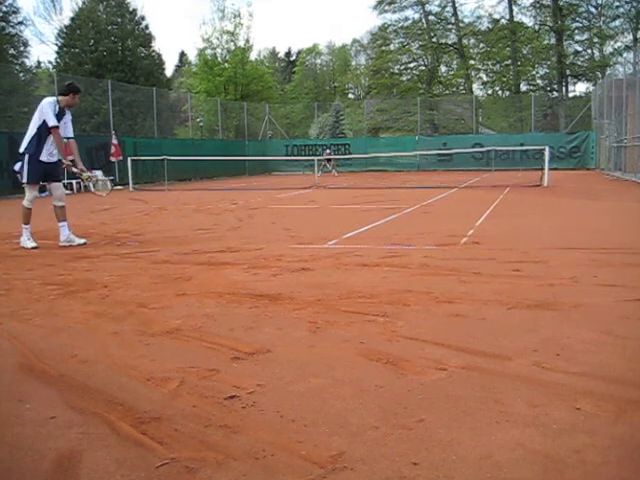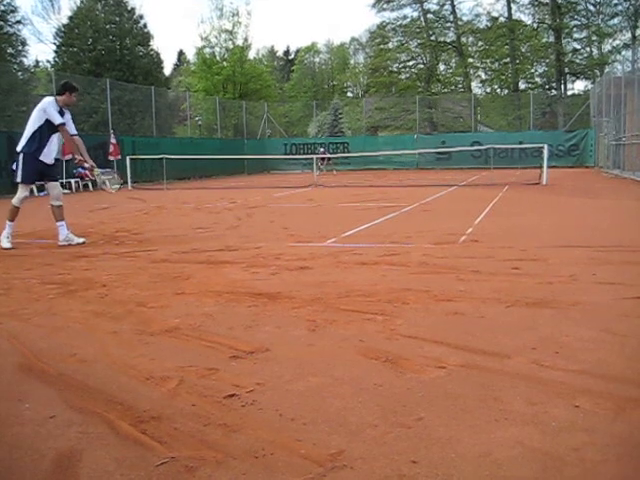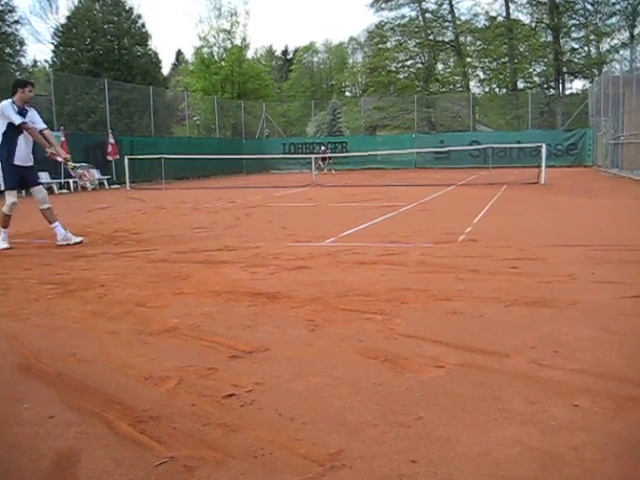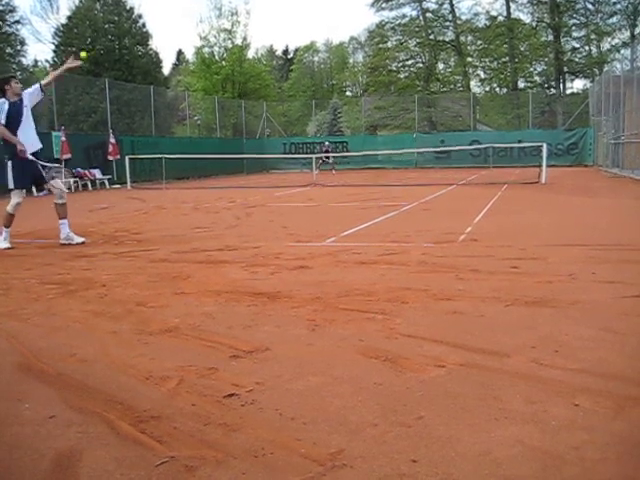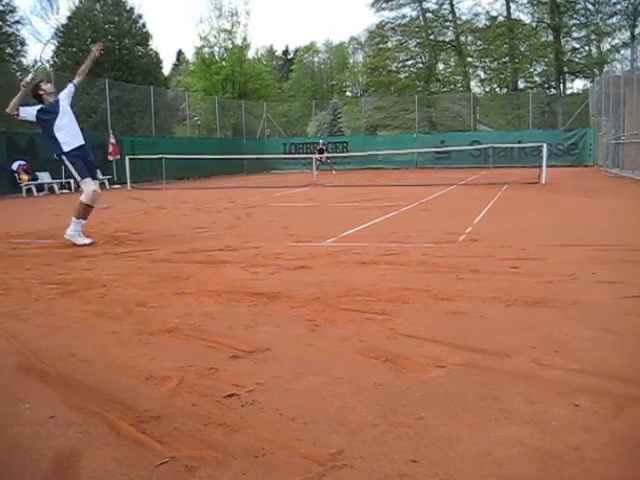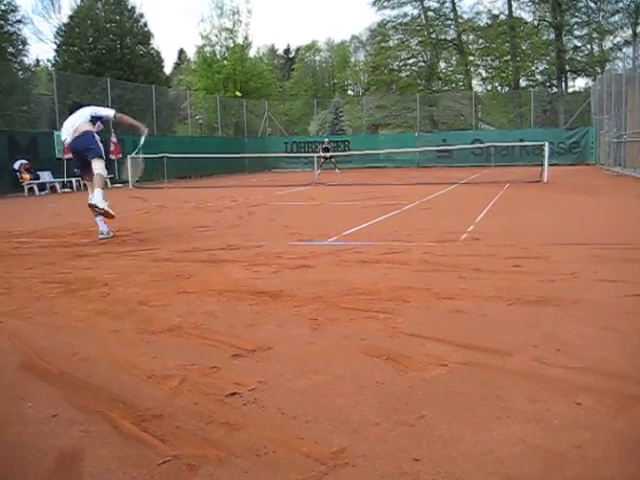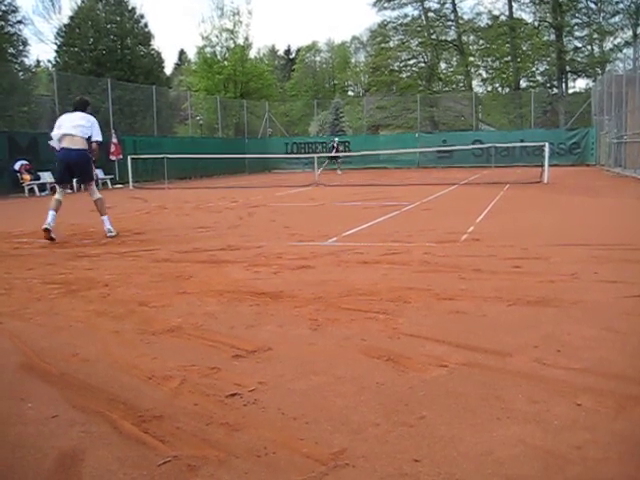
dt=0.5s
person 1, frame 1
left shoulder: (67, 114)
right shoulder: (48, 103)
left elbow: (70, 139)
right elbow: (55, 132)
left wrist: (79, 163)
right wrist: (65, 158)
left hip: (51, 158)
right hip: (33, 154)
left knee: (59, 194)
right knee: (31, 195)
left ankle: (65, 235)
right ankle: (26, 235)
person 1, frame 2
left shoulder: (66, 113)
right shoulder: (48, 102)
left elbow: (75, 137)
right elbow: (64, 132)
left wrist: (88, 160)
right wrist: (77, 154)
left hip: (48, 158)
right hip: (30, 154)
left knee: (57, 194)
right knee: (22, 194)
left ankle: (64, 235)
person 1, frame 3
left shoulder: (30, 112)
left elbow: (45, 131)
right elbow: (28, 129)
left wrist: (60, 151)
right wrist: (48, 148)
left hip: (27, 162)
left knee: (42, 197)
left ankle: (61, 234)
person 1, frame 4
left shoulder: (25, 97)
left elbow: (46, 81)
left wrist: (65, 67)
right wrist: (17, 142)
left hip: (35, 154)
right hip: (17, 158)
left knee: (59, 190)
right knee: (17, 200)
left ankle: (65, 234)
person 1, frame 5
left shoulder: (62, 99)
right shoulder: (39, 111)
left elbow: (79, 77)
right elbow: (10, 111)
left wrist: (92, 56)
right wrist: (21, 90)
left hip: (82, 150)
right hip: (67, 154)
left knee: (93, 191)
right knee: (90, 189)
left ankle: (77, 226)
right ankle: (74, 229)
person 1, frame 6
left shoulder: (66, 123)
right shoulder: (89, 110)
left elbow: (67, 145)
right elbow: (118, 117)
right wrist: (139, 125)
left hip: (74, 144)
right hip: (87, 137)
left knee: (91, 186)
right knee: (99, 168)
left ankle: (102, 228)
right ankle: (98, 200)
person 1, frame 7
left shoulder: (63, 118)
right shoulder: (91, 120)
left elbow: (54, 140)
right elbow: (95, 146)
right wrist: (91, 160)
left hip: (63, 155)
right hip: (82, 154)
left knee: (59, 191)
right knee: (93, 190)
left ankle: (49, 222)
right ankle: (108, 227)
